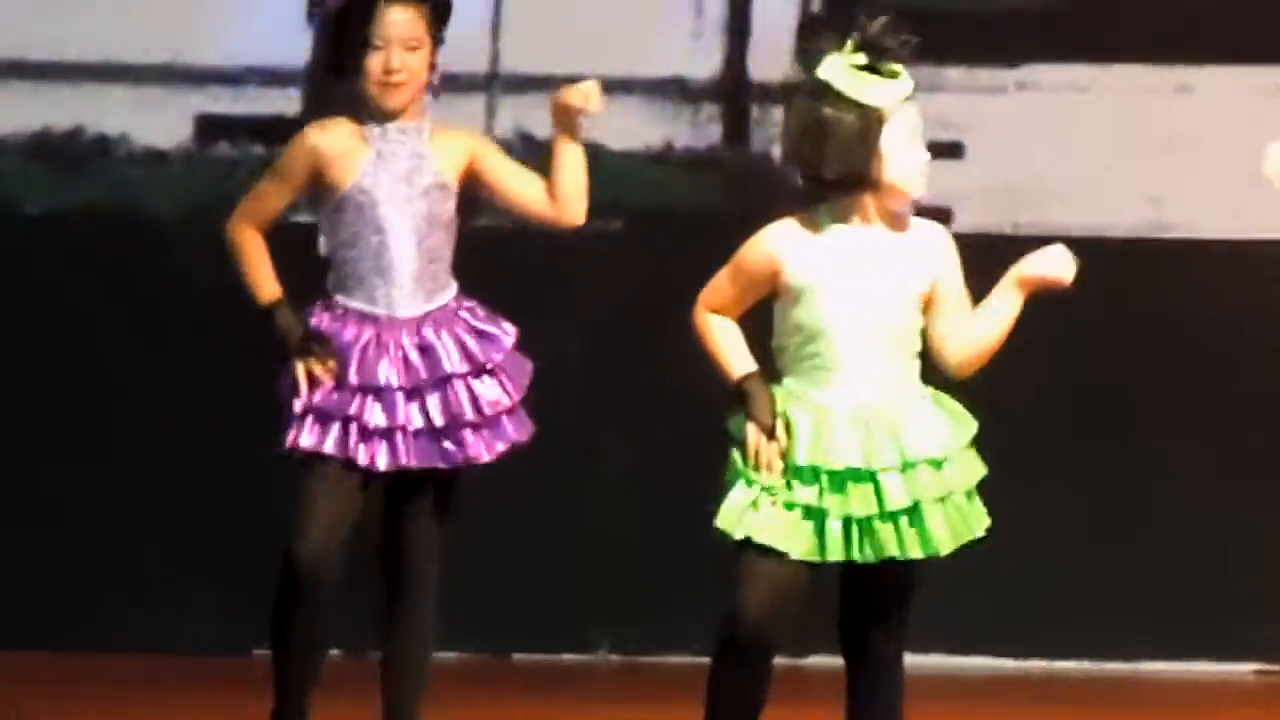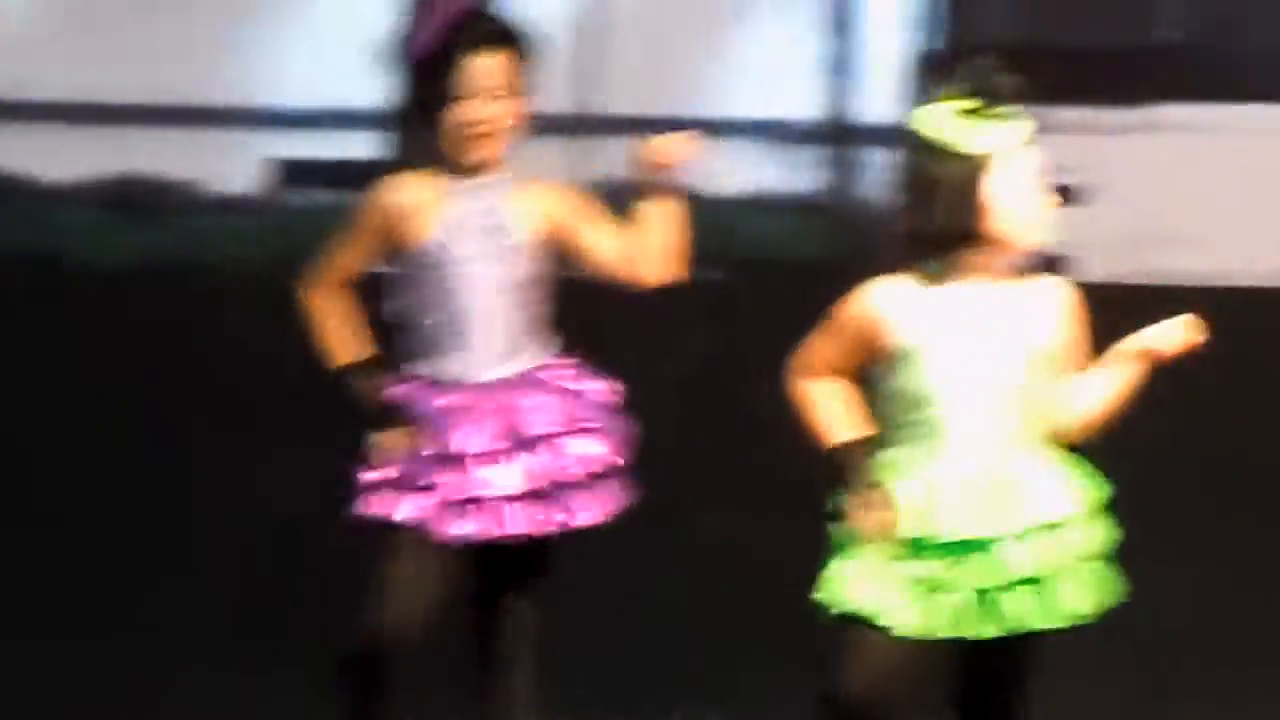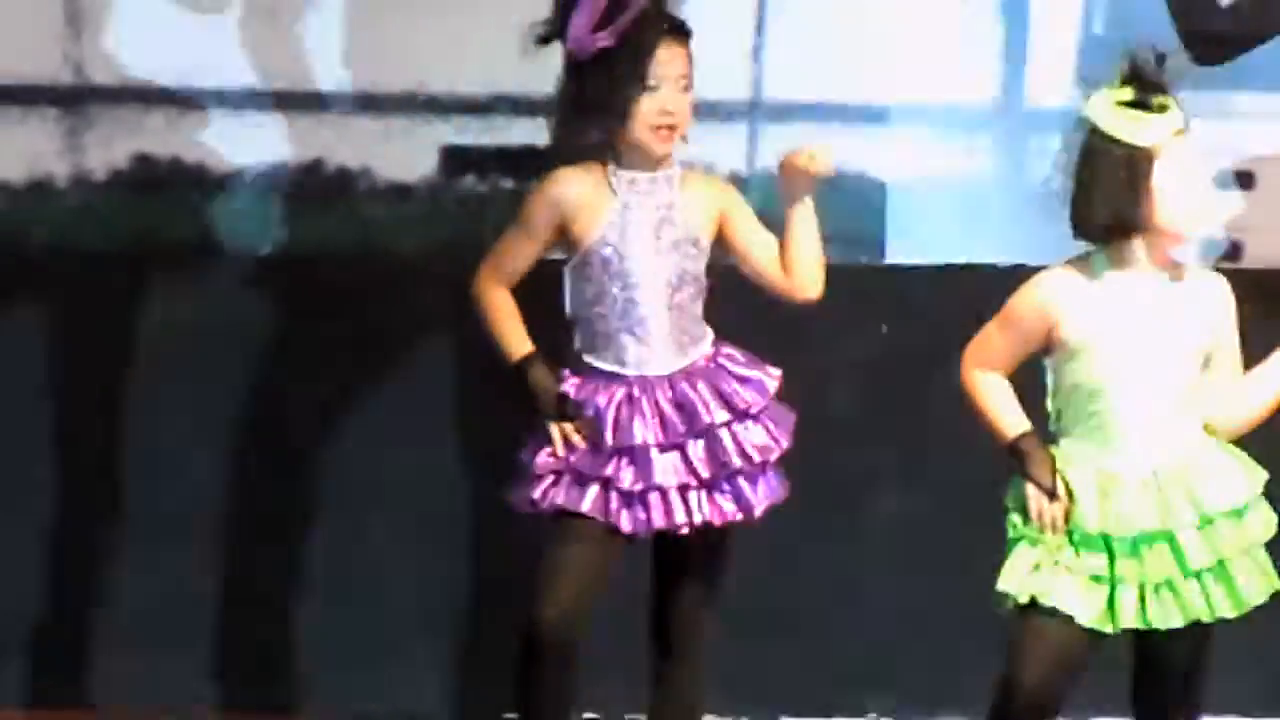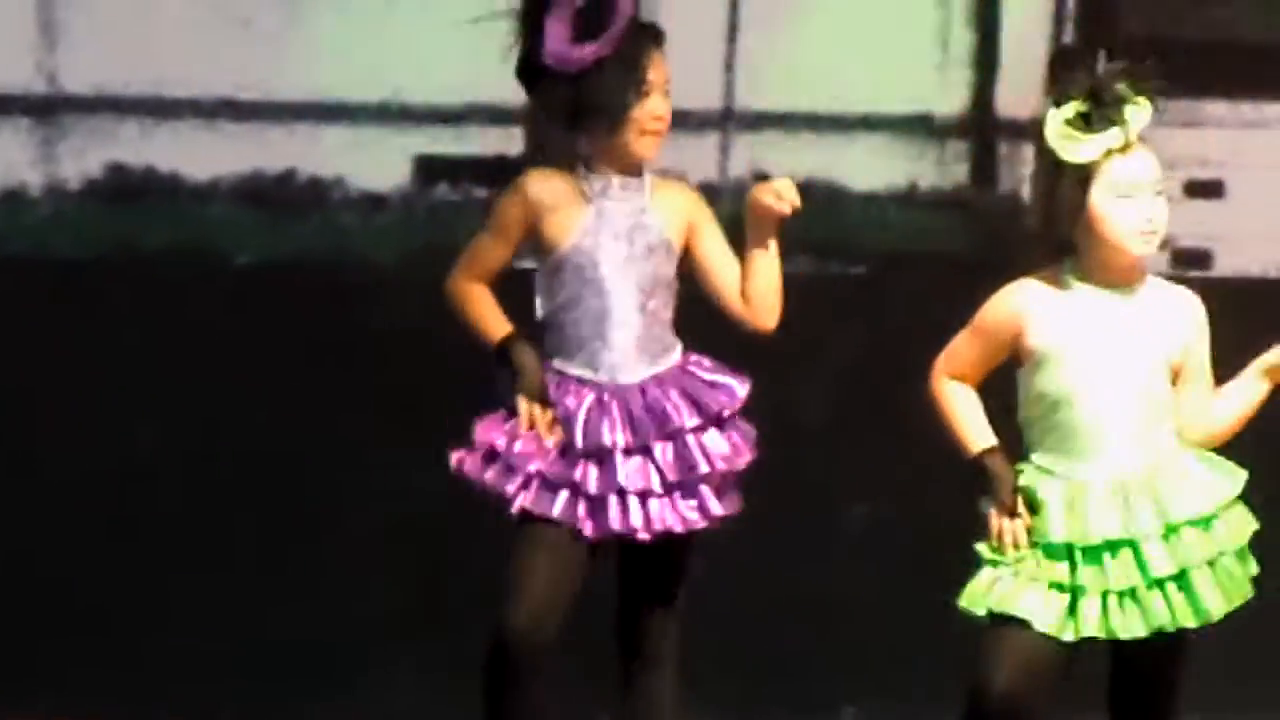
dt=0.4s
person 1, frame 1
left shoulder: (458, 145)
right shoulder: (327, 141)
left elbow: (565, 209)
right elbow: (246, 224)
left wrist: (568, 127)
right wrist: (281, 314)
left hip: (439, 362)
right hip: (353, 368)
left knee: (415, 571)
right knee: (310, 562)
person 1, frame 2
left shoulder: (545, 201)
right shoulder: (402, 198)
left elbow: (650, 266)
right elbow: (321, 290)
left wrist: (659, 188)
right wrist: (361, 380)
left hip: (528, 428)
right hip: (436, 433)
left knee: (509, 637)
right knee: (390, 632)
person 1, frame 3
left shoulder: (709, 193)
right shoulder: (569, 191)
left elbow: (802, 284)
right elbow: (491, 283)
left wrist: (798, 190)
right wrist: (534, 376)
left hip: (696, 421)
right hip: (605, 429)
left knee: (682, 631)
right knee: (553, 623)
person 1, frame 4
left shoulder: (681, 202)
right shoulder: (541, 194)
left elbow: (759, 314)
right elbow: (466, 281)
left wrist: (762, 226)
right wrist: (519, 357)
left hip: (663, 428)
right hip: (573, 431)
left knee: (651, 639)
right knee: (524, 630)
person 2, frame 1
left shoulder: (929, 245)
right shoulder: (785, 244)
left elbow: (963, 352)
right elbow: (709, 312)
left wrist: (1019, 282)
right wrist: (752, 394)
left hip: (896, 468)
right hip: (799, 463)
left knee: (876, 641)
right knee: (752, 626)
person 2, frame 2
left shoulder: (1049, 300)
right shoulder: (888, 304)
left elbow: (1063, 418)
right elbow: (809, 373)
left wrist: (1136, 354)
right wrist: (855, 458)
left hip: (1018, 535)
right hip: (914, 537)
person 2, frame 3
left shoulder: (1209, 294)
right shoulder: (1062, 293)
left elbow: (1226, 414)
right elbow: (980, 368)
right wrist: (1029, 452)
left hip: (1188, 526)
right hip: (1085, 523)
person 2, frame 4
left shoulder: (1180, 309)
right shoulder: (1028, 305)
left elbow: (1197, 425)
right elbow: (948, 377)
right wrist: (993, 467)
left hip: (1163, 536)
right hip: (1056, 535)
